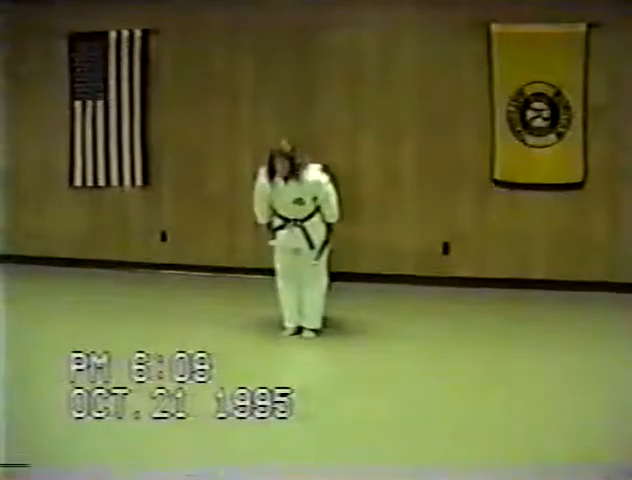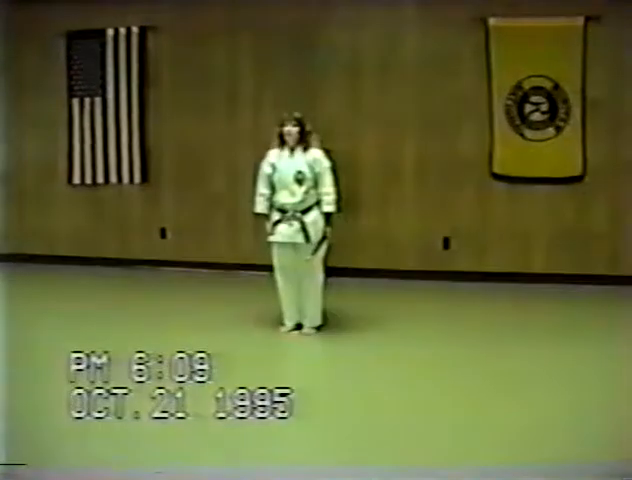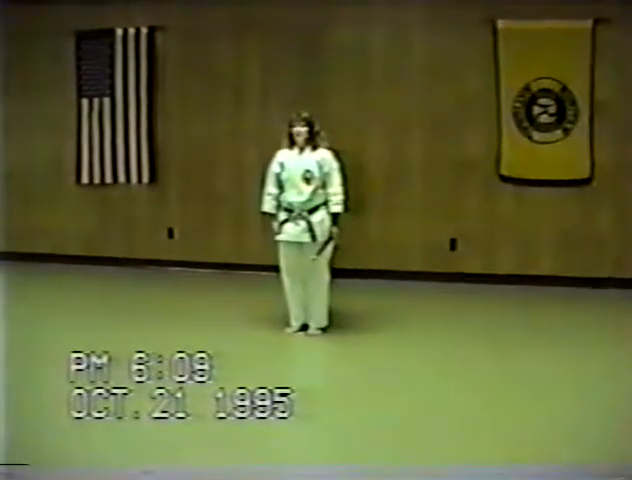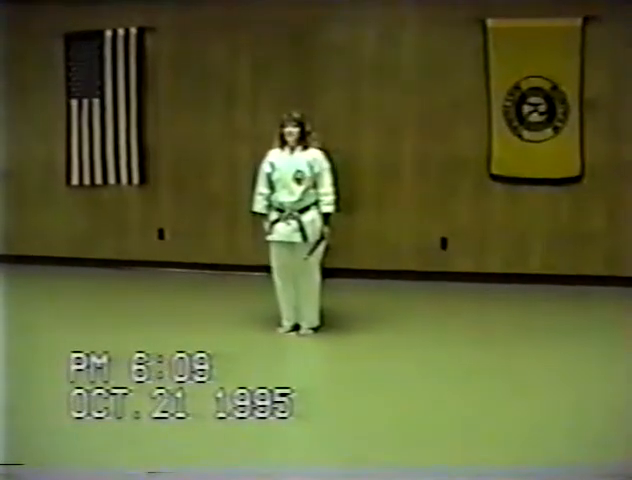
dt=1s
person 1, frame 1
left shoulder: (313, 178)
right shoulder: (264, 180)
left elbow: (329, 202)
right elbow: (261, 205)
left wrist: (329, 228)
right wrist: (268, 227)
left hip: (312, 228)
right hip: (284, 228)
left knee: (313, 274)
right knee: (285, 274)
left ankle: (311, 324)
right ankle: (291, 322)
person 1, frame 2
left shoulder: (316, 156)
right shoulder: (272, 157)
left elbow: (327, 189)
right elbow: (263, 189)
left wrist: (327, 222)
right wrist: (267, 219)
left hip: (309, 220)
right hip: (282, 221)
left knee: (311, 271)
right knee: (284, 270)
left ankle: (312, 321)
right ankle: (291, 319)
person 1, frame 3
left shoulder: (324, 156)
right shoulder: (281, 157)
left elbow: (335, 191)
right elbow: (272, 189)
left wrist: (334, 221)
right wrist: (274, 218)
left hip: (316, 221)
right hip: (289, 221)
left knee: (317, 272)
right knee: (290, 271)
left ankle: (317, 321)
right ankle: (297, 320)
person 1, frame 4
left shoulder: (315, 156)
right shoulder: (272, 157)
left elbow: (326, 191)
right elbow: (263, 189)
left wrist: (326, 221)
right wrist: (265, 218)
left hip: (308, 221)
right hip: (280, 221)
left knee: (307, 272)
right knee: (282, 272)
left ankle: (309, 321)
right ankle: (289, 320)
